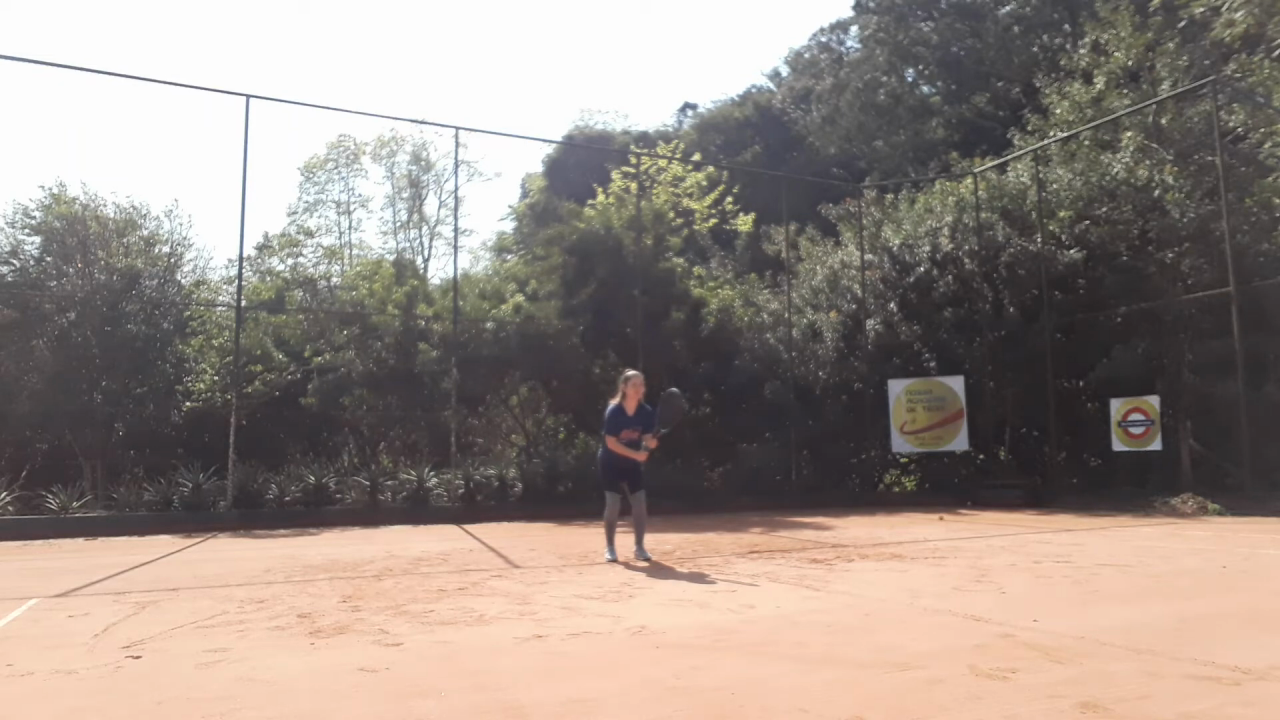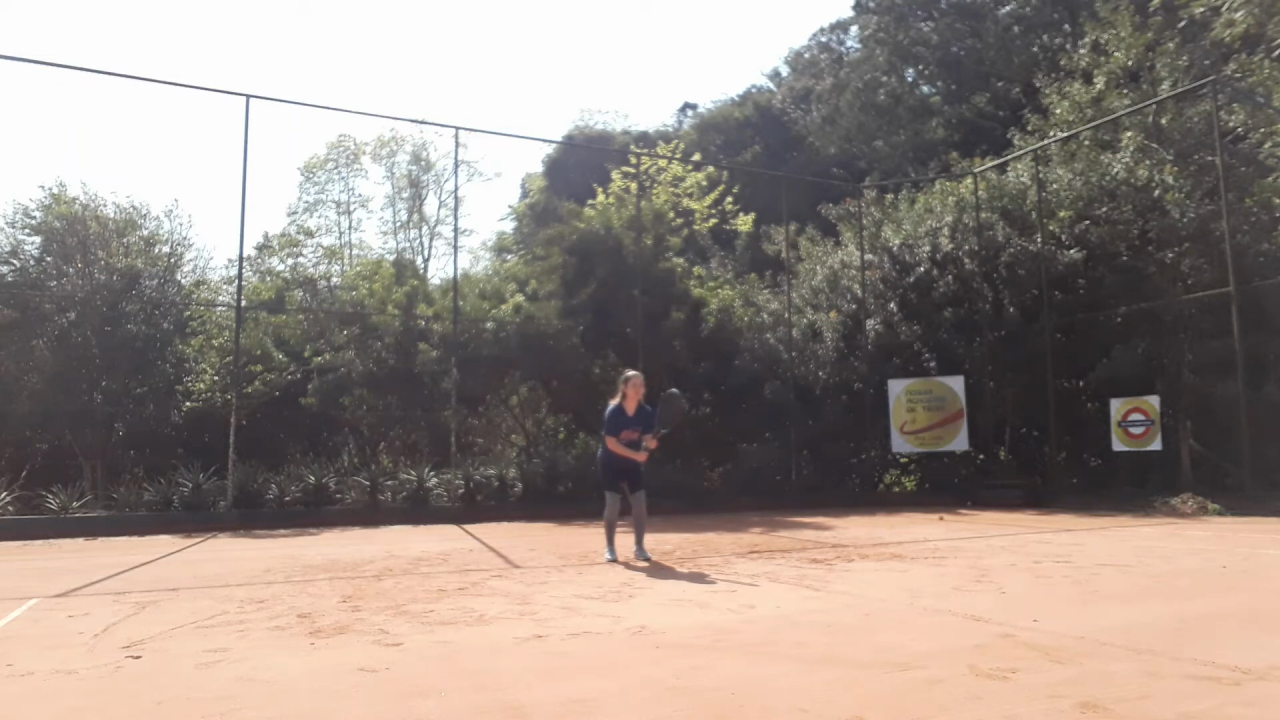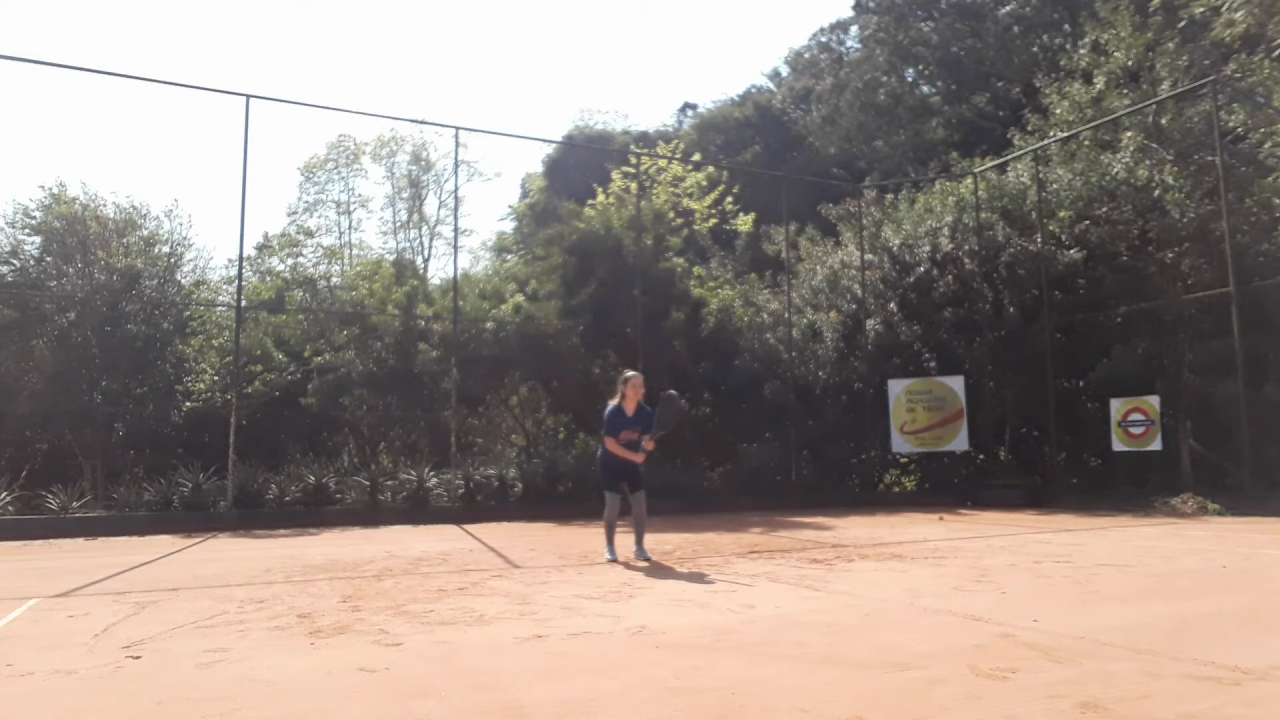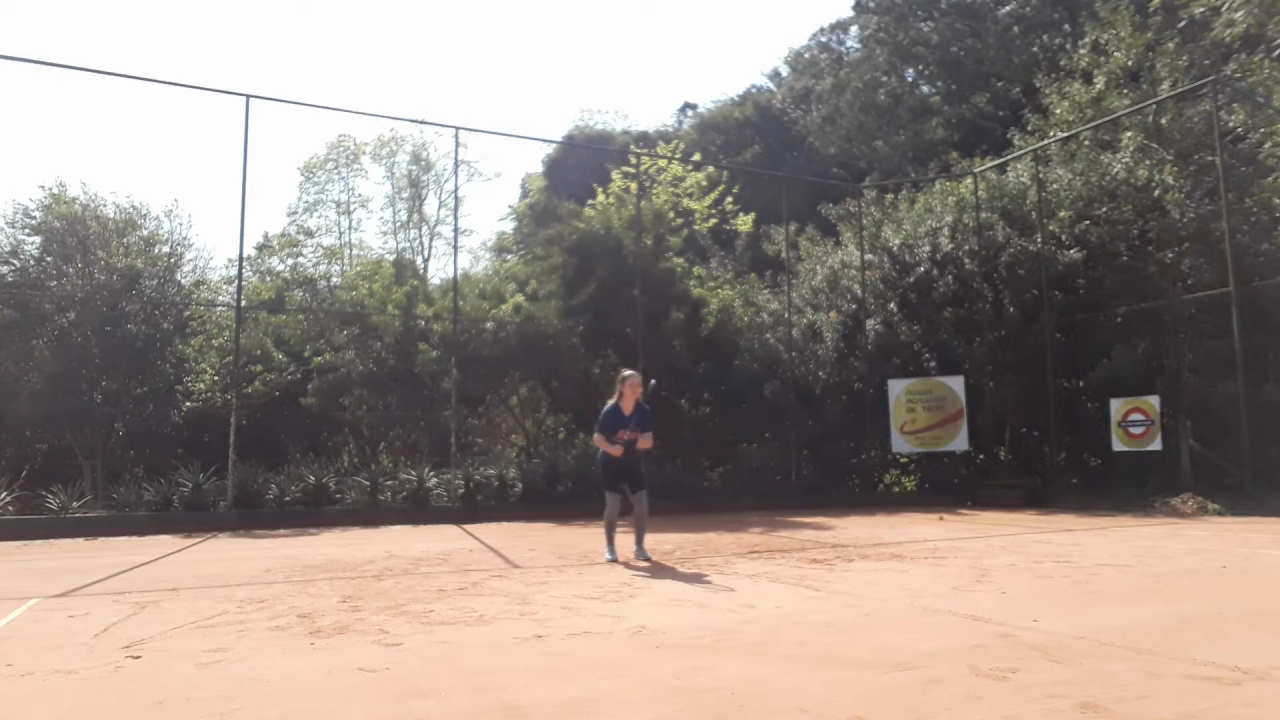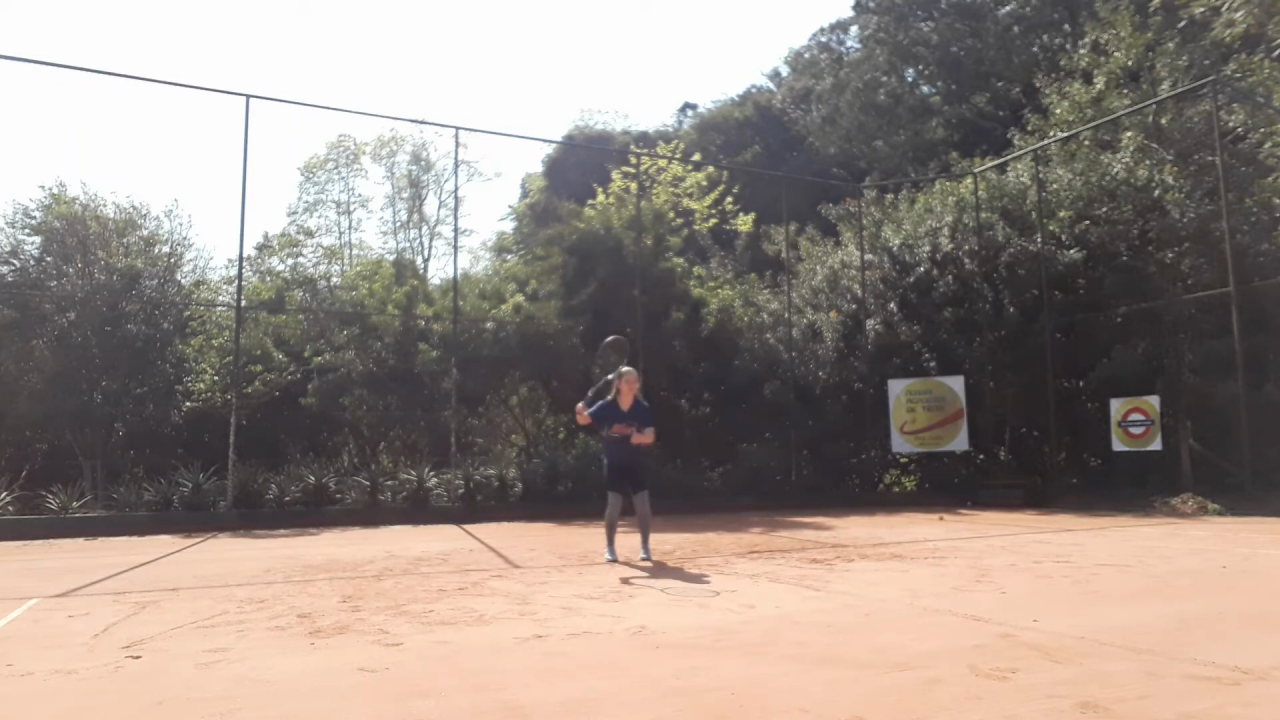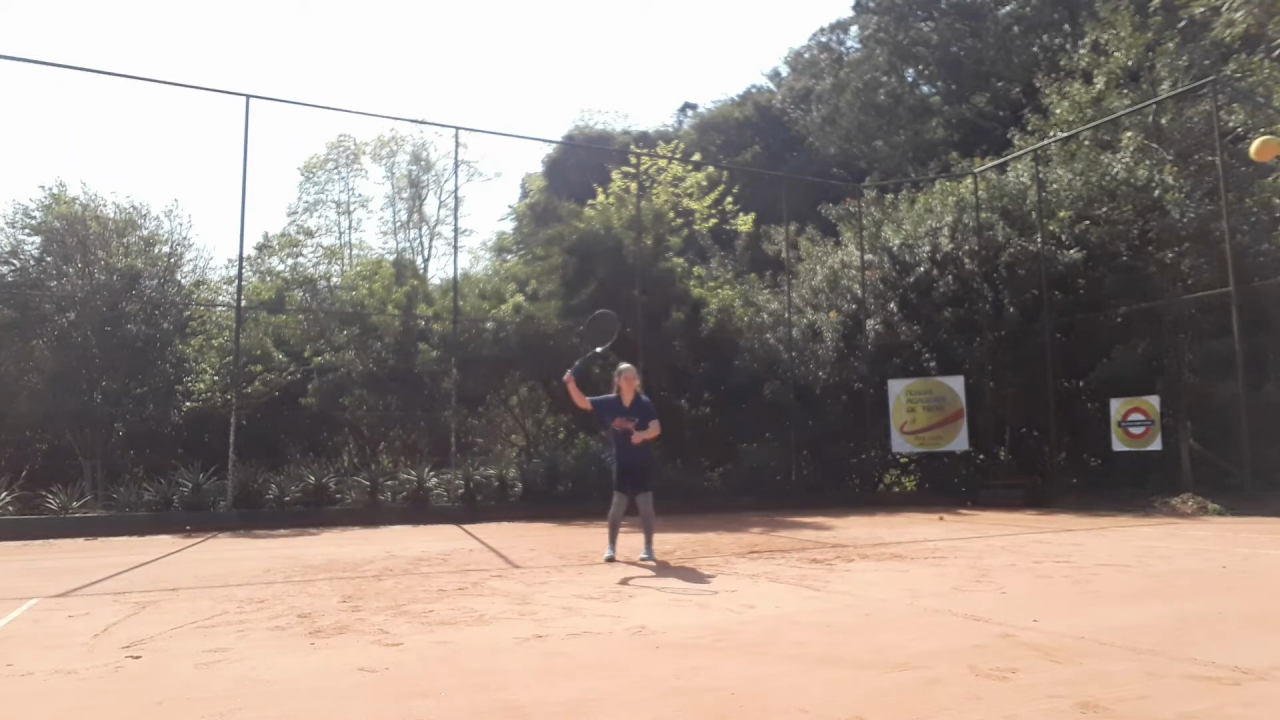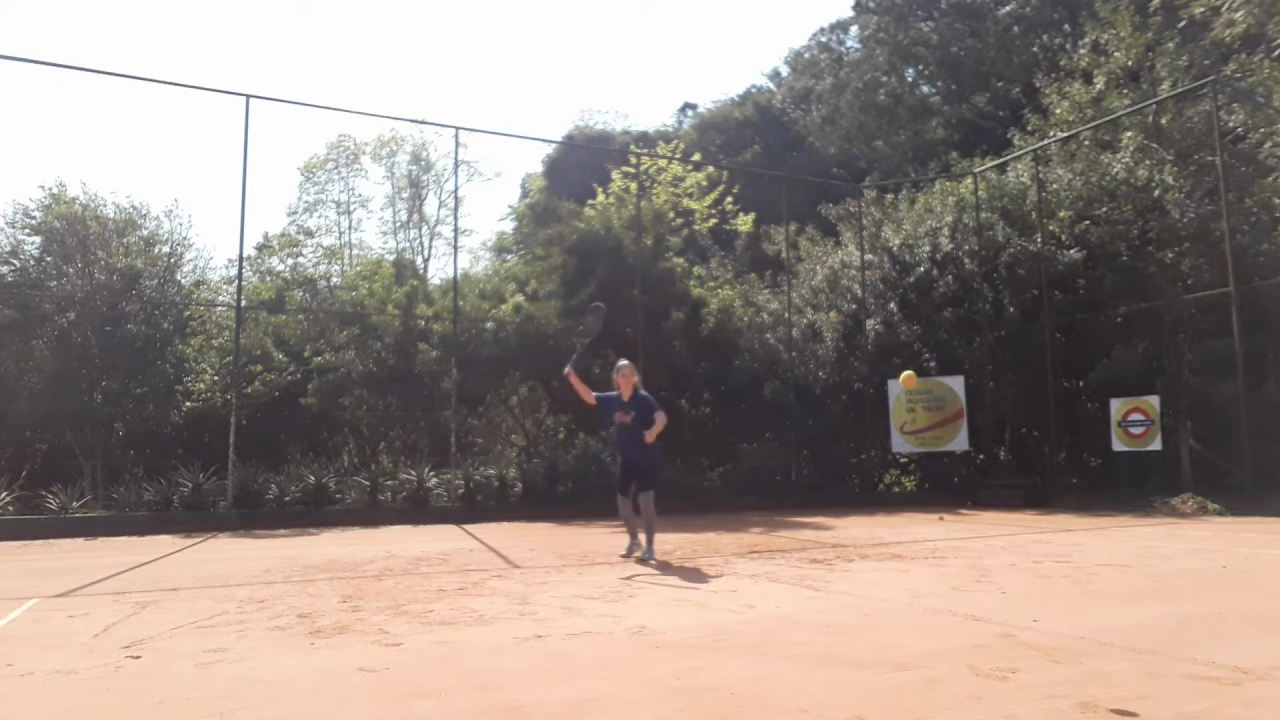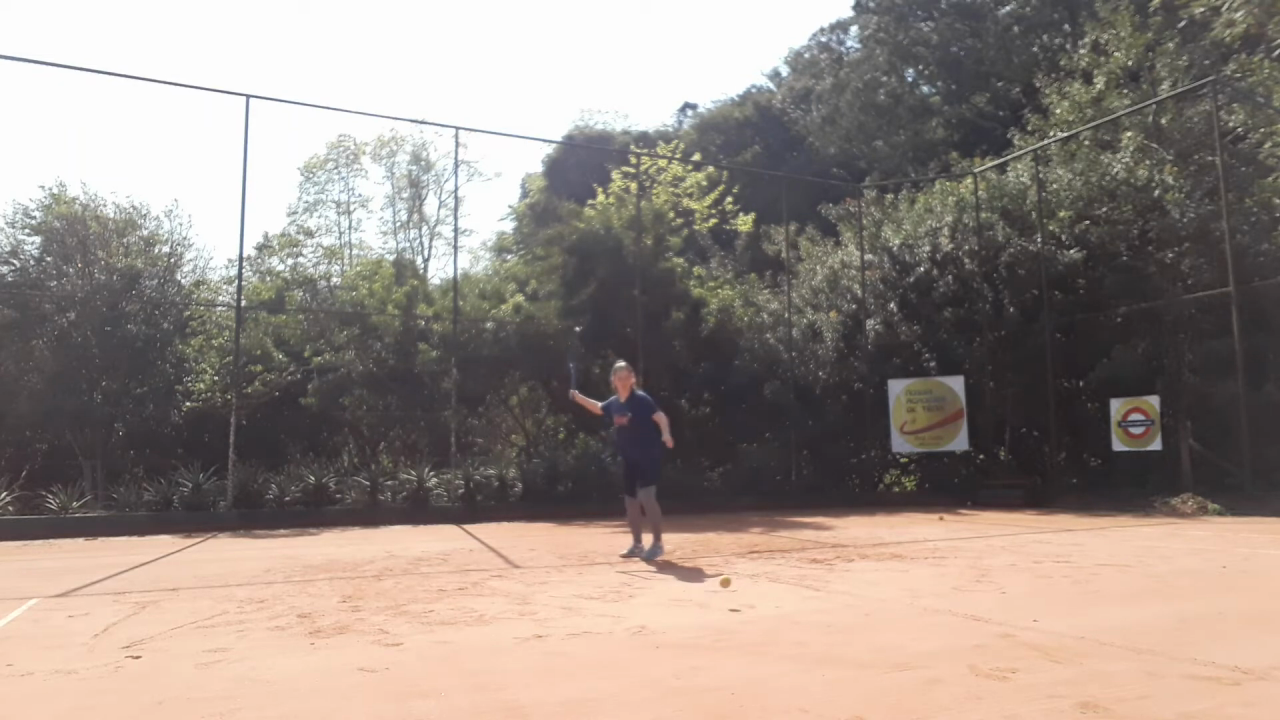
dt=0.2s
person 1, frame 1
left shoulder: (646, 412)
right shoulder: (613, 411)
left elbow: (647, 438)
right elbow: (611, 443)
left wrist: (651, 443)
right wrist: (635, 453)
left hip: (632, 464)
right hip: (611, 463)
left knee: (640, 504)
right knee: (613, 505)
left ankle: (639, 547)
right ankle: (610, 548)
person 1, frame 2
left shoulder: (646, 413)
right shoulder: (613, 411)
left elbow: (647, 439)
right elbow: (611, 443)
left wrist: (651, 444)
right wrist: (635, 454)
left hip: (633, 464)
right hip: (610, 463)
left knee: (640, 504)
right knee: (613, 505)
left ankle: (639, 547)
right ankle: (610, 548)
person 1, frame 3
left shoulder: (646, 413)
right shoulder: (613, 412)
left elbow: (648, 440)
right elbow: (609, 443)
left wrist: (649, 445)
right wrist: (632, 455)
left hip: (632, 465)
right hip: (610, 463)
left knee: (640, 504)
right knee: (613, 505)
left ankle: (639, 547)
right ankle: (610, 548)
person 1, frame 4
left shoulder: (644, 412)
right shoulder: (611, 410)
left elbow: (649, 440)
right elbow: (598, 439)
left wrist: (644, 442)
right wrist: (610, 448)
left hip: (633, 464)
right hip: (611, 463)
left knee: (641, 503)
right knee: (613, 504)
left ankle: (640, 548)
right ankle: (610, 549)
person 1, frame 5
left shoulder: (642, 408)
right shoulder: (607, 406)
left elbow: (651, 436)
right elbow: (583, 419)
left wrist: (641, 437)
right wrist: (579, 412)
left hip: (635, 462)
right hip: (614, 462)
left knee: (643, 503)
right knee: (614, 503)
left ankle: (645, 546)
right ankle: (610, 548)
person 1, frame 6
left shoulder: (644, 404)
right shoulder: (609, 402)
left elbow: (656, 428)
right elbow: (582, 402)
left wrist: (642, 435)
right wrist: (571, 384)
left hip: (642, 461)
right hip: (621, 461)
left knee: (645, 503)
right knee: (618, 503)
left ankle: (649, 547)
right ankle: (611, 546)
person 1, frame 7
left shoulder: (643, 398)
right shoulder: (612, 399)
left elbow: (662, 417)
right elbow: (589, 396)
left wrist: (653, 431)
right wrist: (573, 378)
left hip: (646, 458)
right hip: (627, 459)
left knee: (645, 501)
right knee: (623, 502)
left ankle: (649, 546)
right ankle: (634, 541)
person 1, frame 8
left shoulder: (640, 399)
right shoulder: (613, 402)
left elbow: (661, 417)
right elbow: (599, 407)
left wrist: (665, 435)
right wrist: (578, 397)
left hip: (647, 456)
right hip: (629, 459)
left knee: (647, 497)
right knee: (631, 502)
left ankle: (657, 543)
right ankle: (637, 545)
